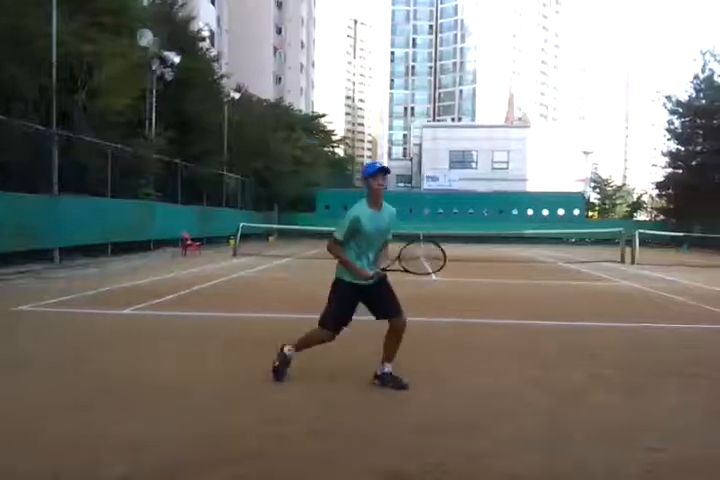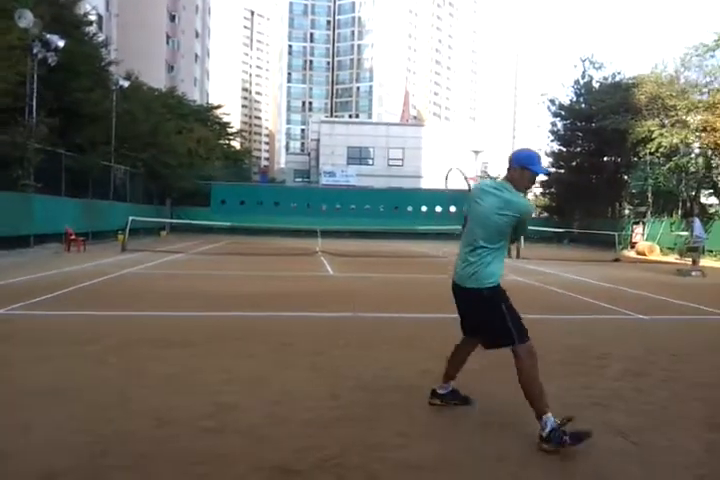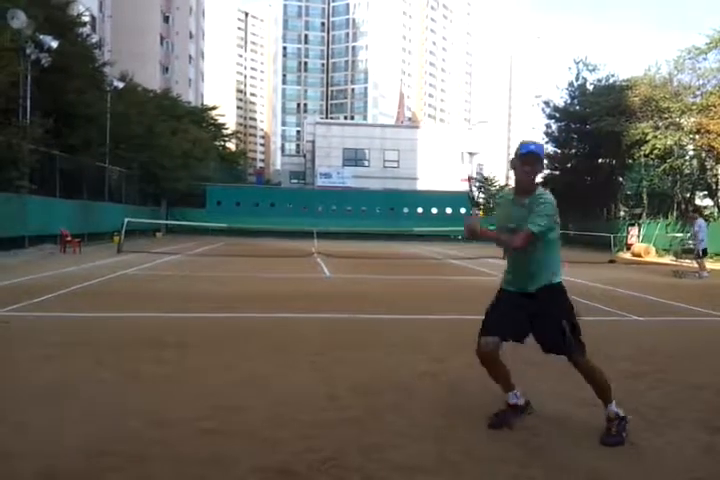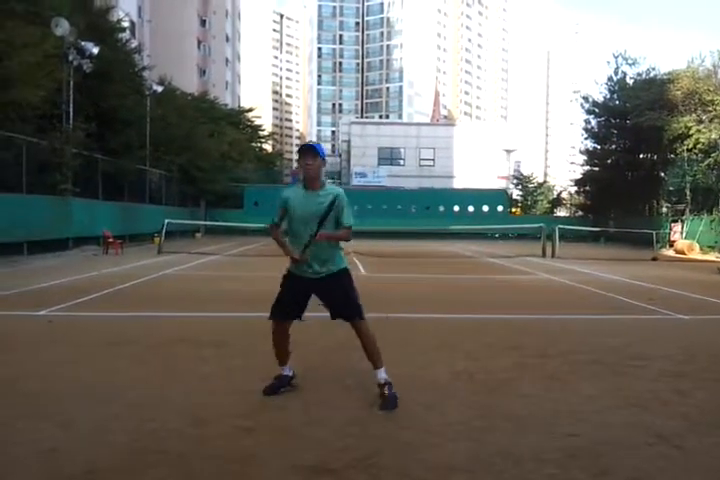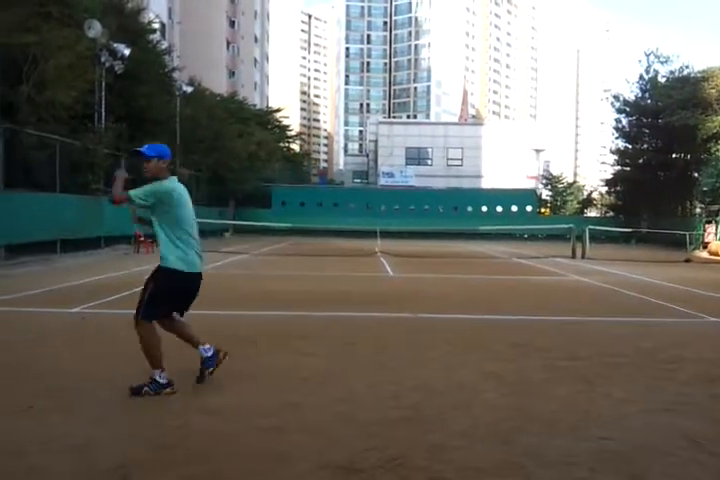
dt=1s
person 1, frame 1
left shoulder: (390, 213)
right shoulder: (355, 214)
right elbow: (332, 247)
left wrist: (380, 263)
right wrist: (358, 271)
left hip: (374, 278)
right hip: (349, 280)
left knee: (399, 322)
right knee: (328, 333)
left ankle: (385, 371)
right ankle: (287, 353)
person 1, frame 2
left shoulder: (480, 189)
right shoulder: (523, 206)
right elbow: (511, 239)
left hip: (461, 281)
right hip: (484, 285)
left knee: (473, 338)
right knee: (524, 352)
left ankle: (443, 390)
right ankle: (550, 428)
person 1, frame 3
left shoulder: (545, 202)
right shoulder: (507, 199)
left elbow: (517, 244)
left wrist: (480, 231)
right wrist: (485, 231)
left hip: (546, 289)
right hip: (513, 287)
left knee: (577, 358)
right knee: (486, 349)
left ankle: (615, 415)
right ankle: (515, 401)
person 1, frame 4
left shoulder: (337, 195)
right shoulder: (288, 196)
left elbow: (347, 233)
right elbow: (275, 229)
left wrist: (327, 235)
right wrist: (288, 251)
left hip: (333, 270)
right hip: (299, 272)
left knee: (359, 324)
right knee: (280, 324)
left ankle: (383, 381)
right ankle: (285, 373)
person 1, frame 5
left shoulder: (162, 189)
right shoulder: (175, 188)
left elbow: (117, 198)
left wrist: (120, 178)
right wrist: (152, 221)
left hip: (175, 267)
right hip: (192, 267)
left knee: (143, 321)
right knee: (166, 317)
left ankle: (160, 380)
right ankle: (207, 352)
